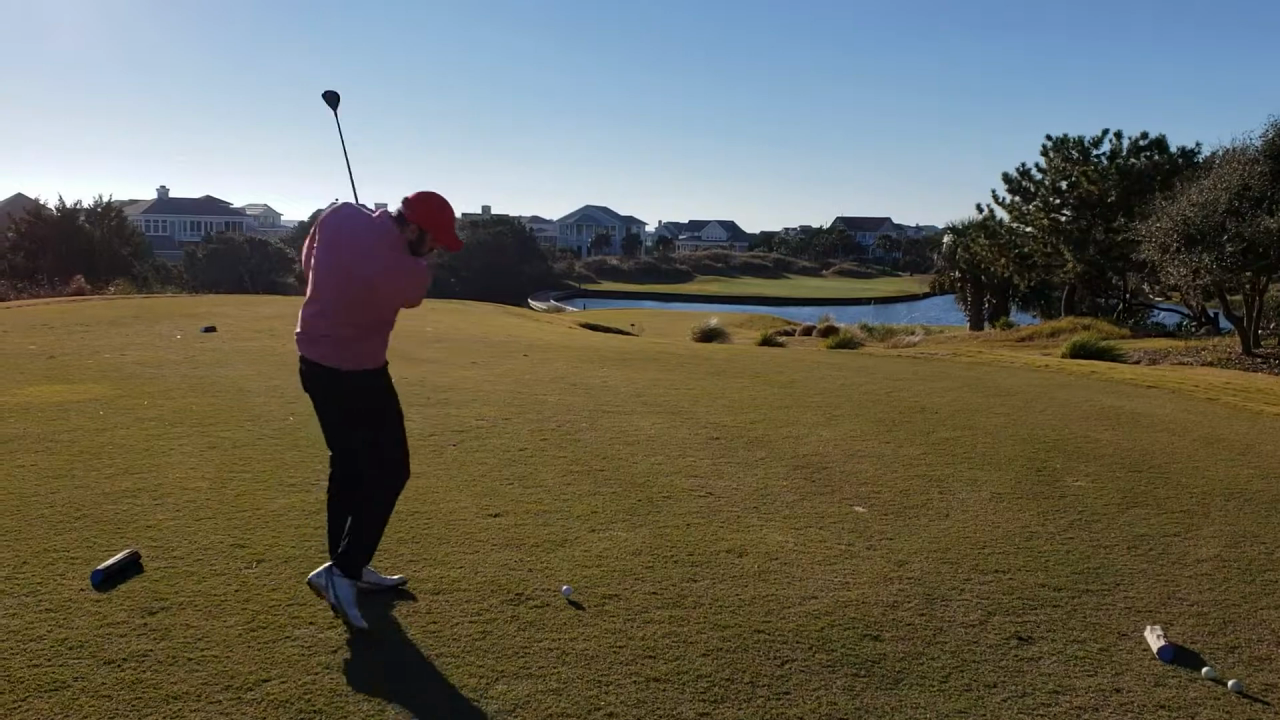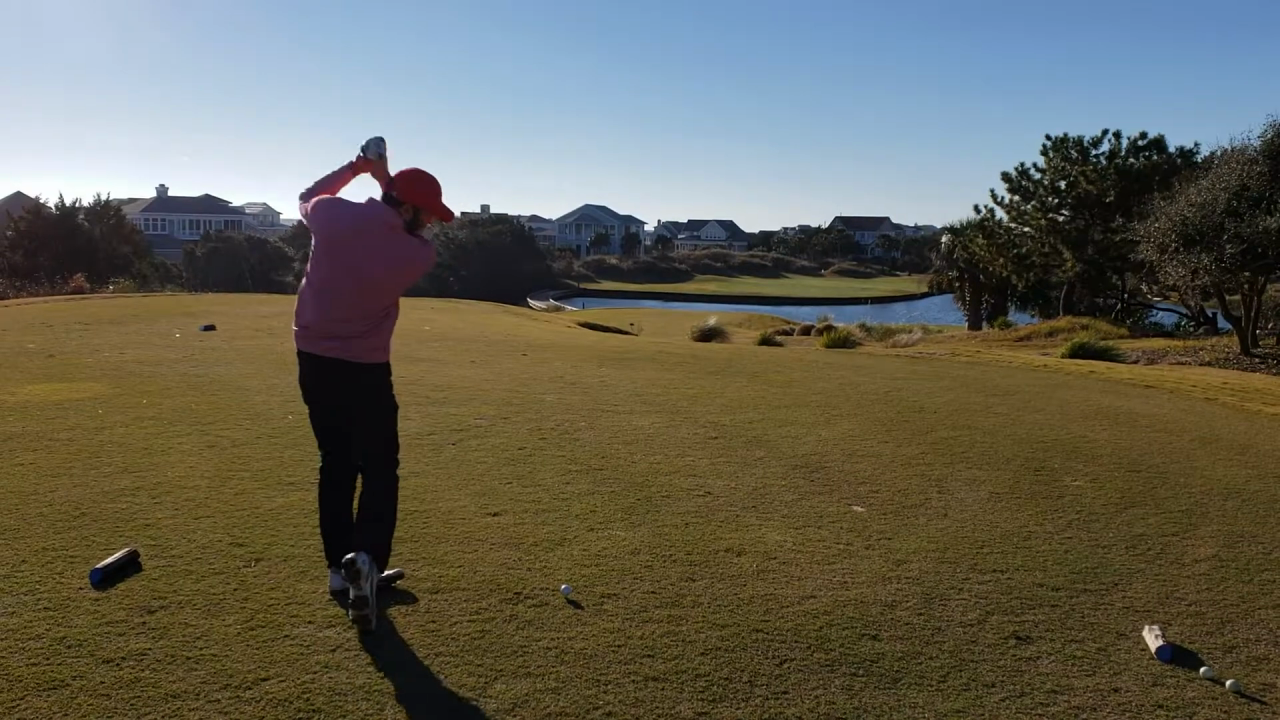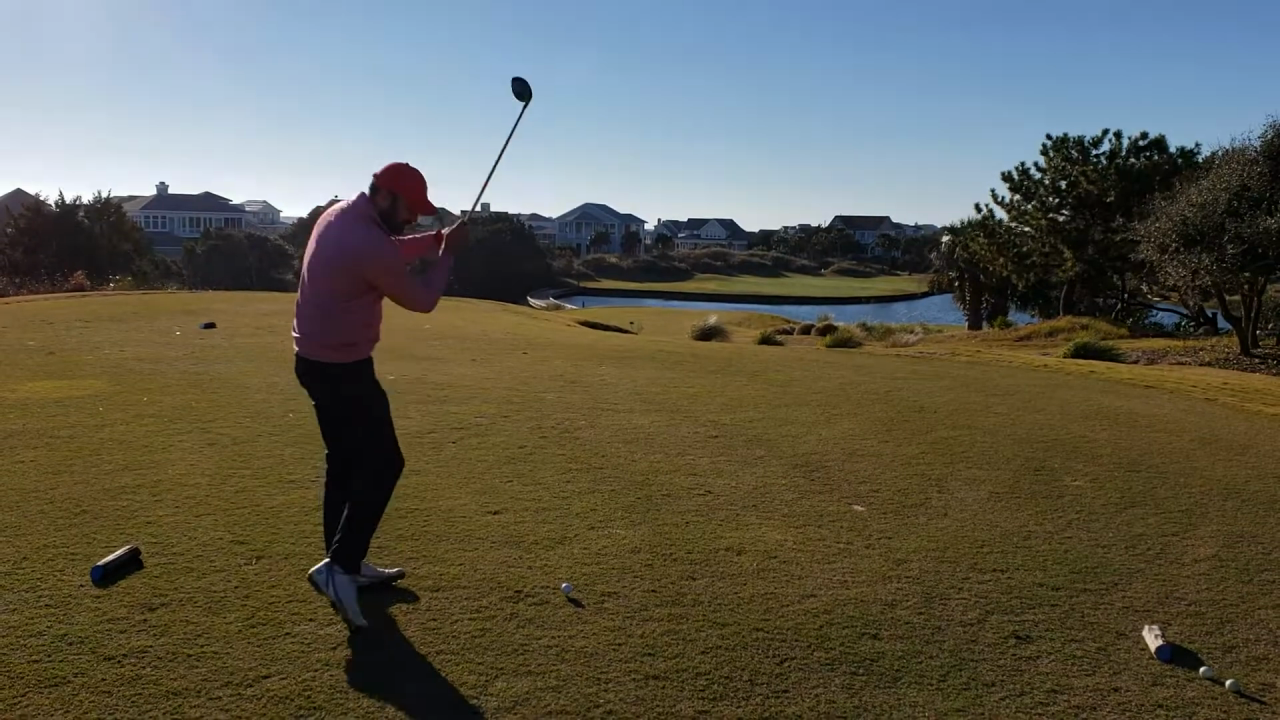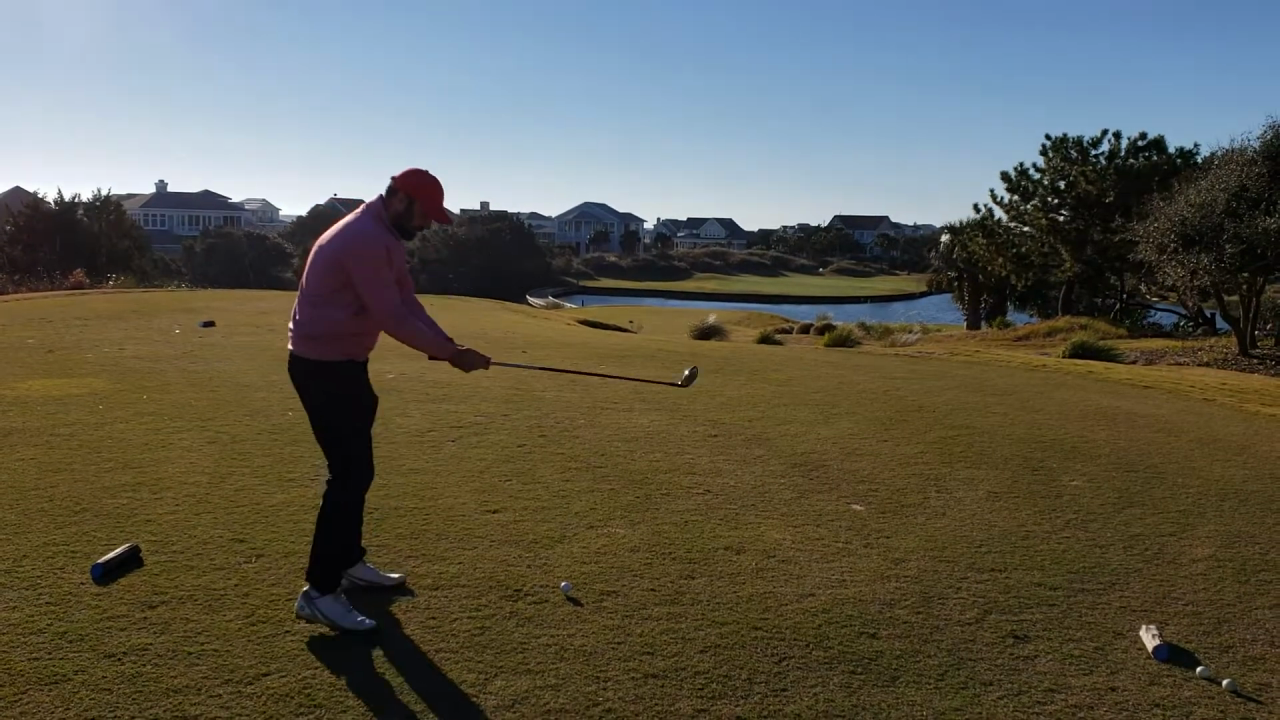
dt=0.4s
person 1, frame 1
left shoulder: (339, 218)
right shoulder: (412, 273)
left elbow: (310, 264)
left hip: (315, 364)
right hip: (359, 375)
left knee: (348, 463)
right knee: (390, 470)
left ankle: (349, 567)
right ankle: (342, 570)
person 1, frame 2
left shoulder: (333, 214)
right shoulder: (419, 253)
left elbow: (306, 199)
left wrist: (356, 167)
right wrist: (383, 173)
left hip: (314, 362)
right hip: (365, 371)
left knee: (336, 466)
right knee: (379, 472)
left ankle: (341, 566)
right ankle: (367, 559)
person 1, frame 3
left shoulder: (338, 215)
right shoulder: (370, 248)
right elbow: (422, 299)
left wrist: (435, 240)
right wrist: (448, 253)
left hip: (314, 359)
right hip: (343, 367)
left knee: (346, 461)
right knee: (383, 464)
left ankle: (345, 565)
right ankle: (339, 565)
person 1, frame 4
left shoulder: (381, 237)
right shoulder: (364, 239)
left elbow: (406, 304)
right elbow: (392, 318)
left wrist: (449, 345)
right wrist: (449, 351)
left hip: (338, 361)
right hip: (324, 365)
left knee: (352, 467)
right knee: (352, 471)
left ankle: (347, 563)
right ankle: (320, 591)
